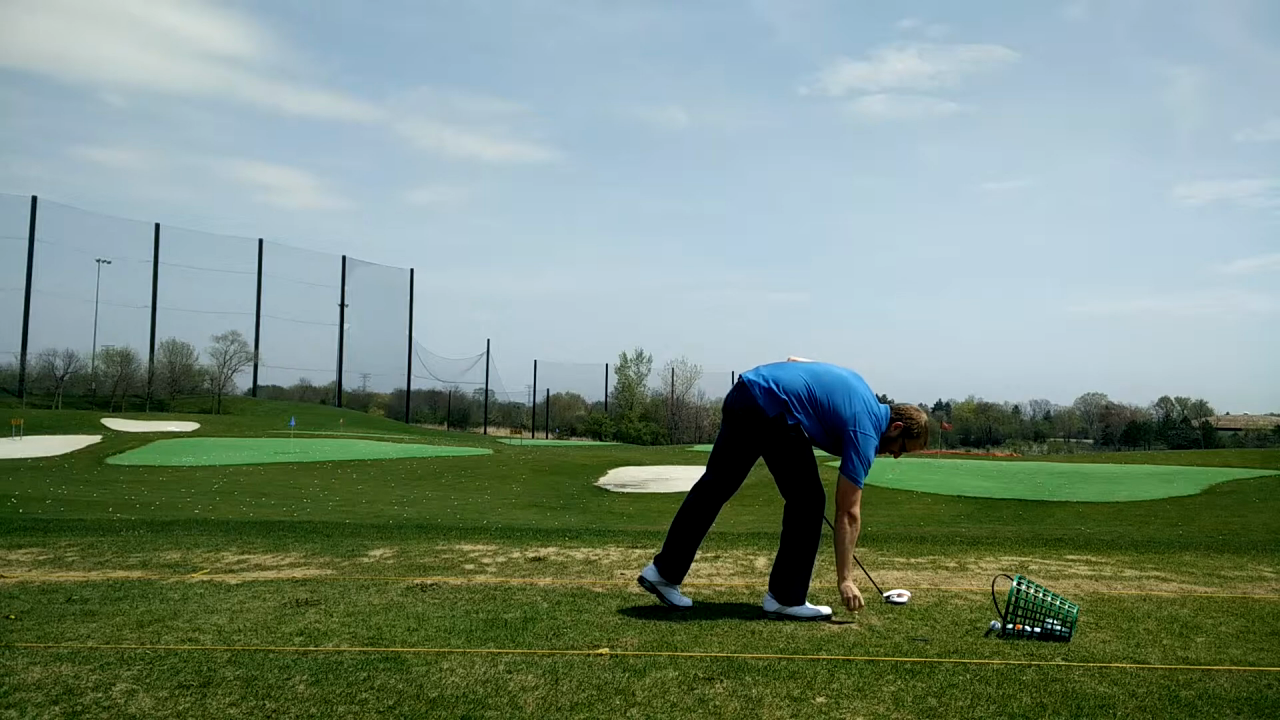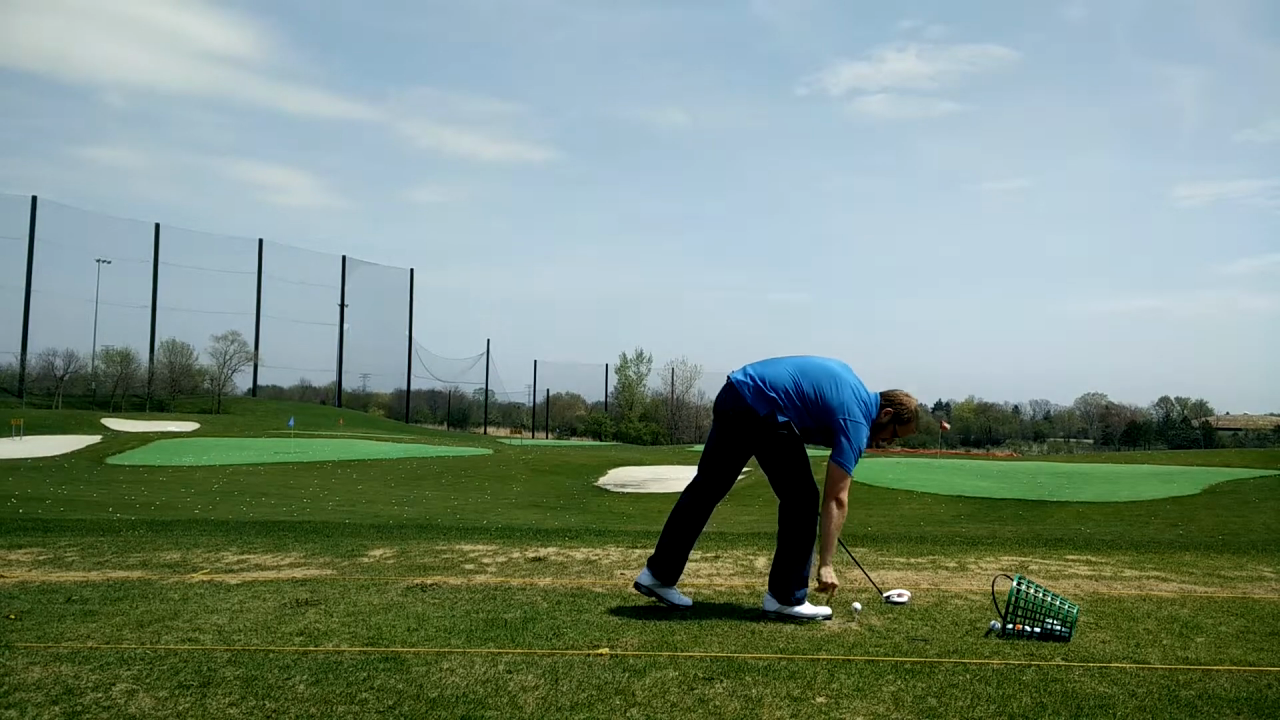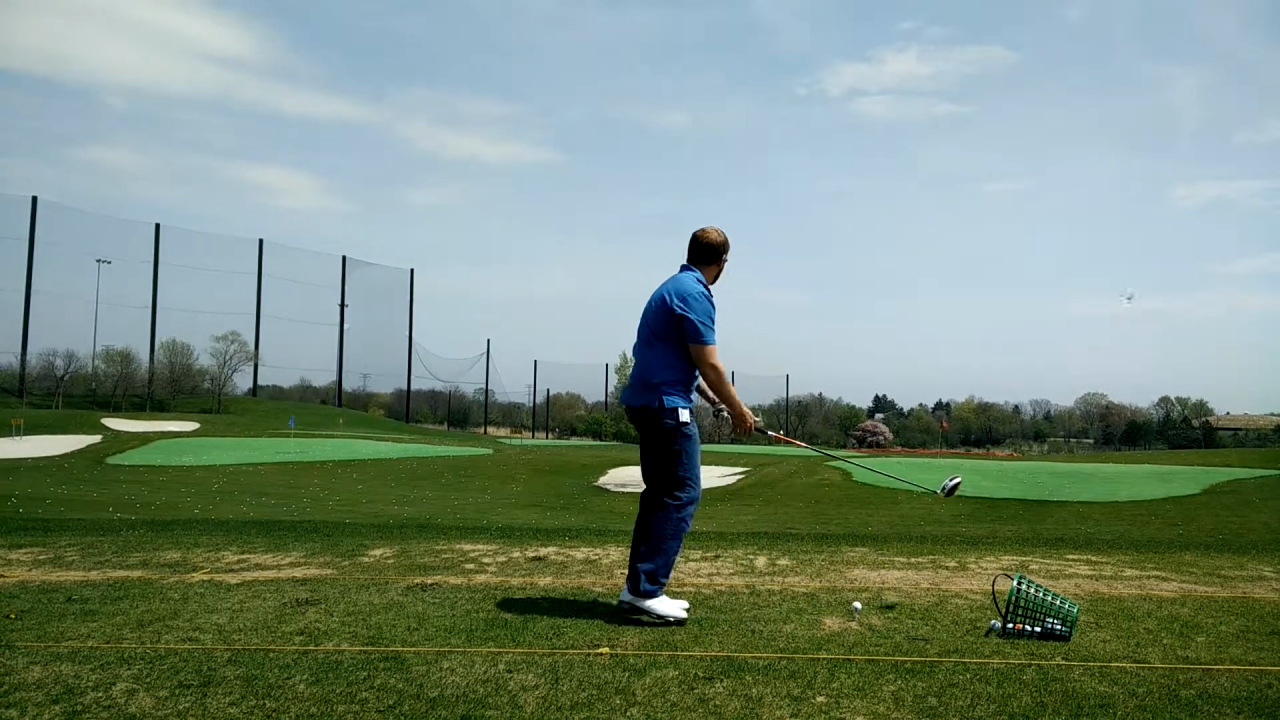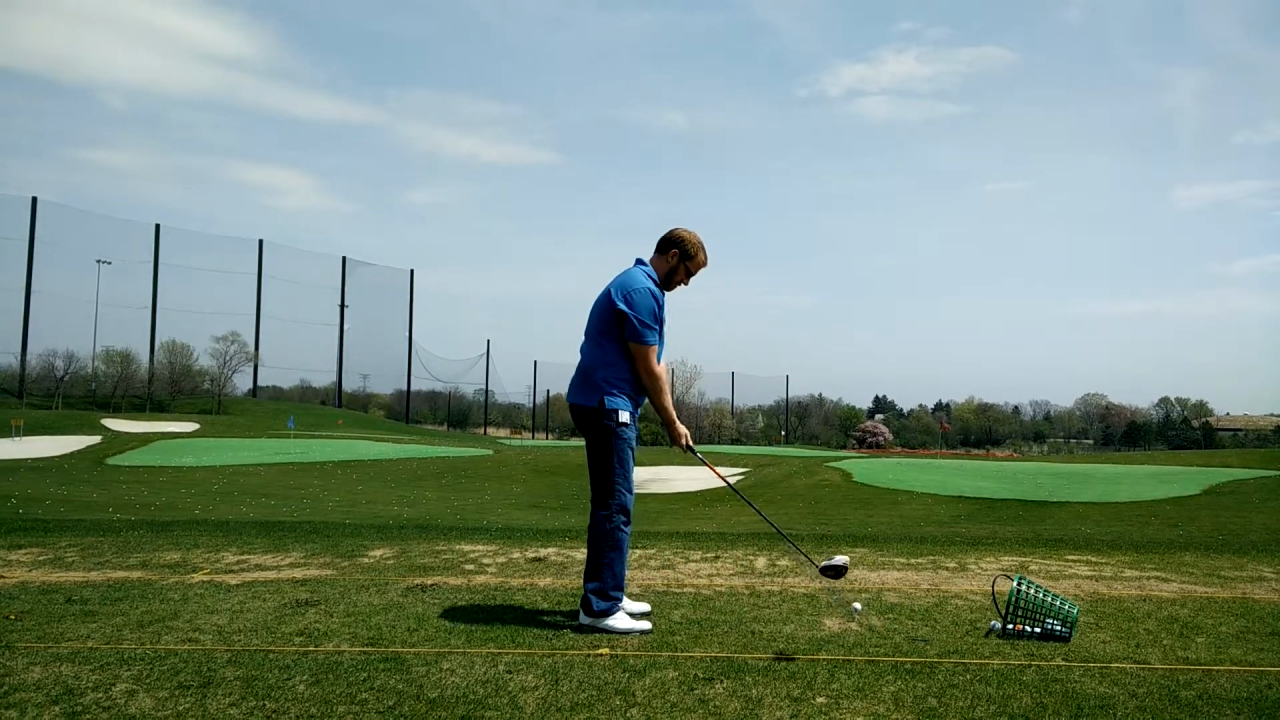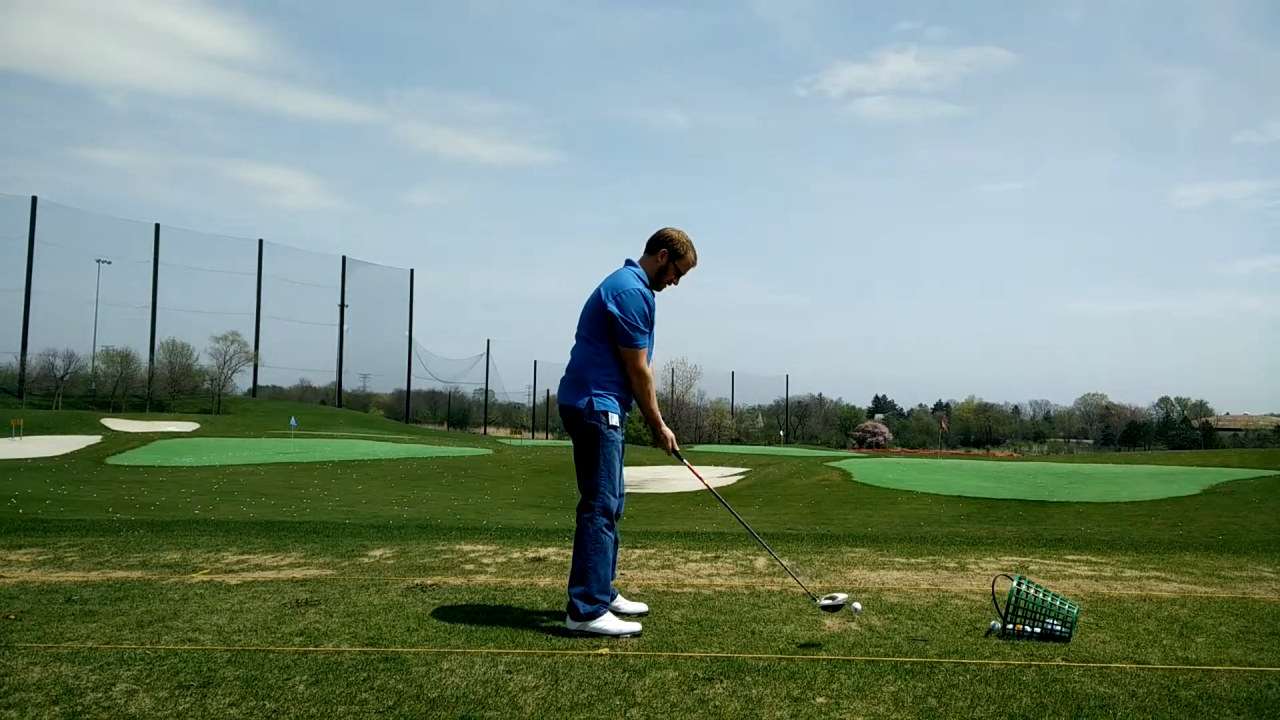
dt=1s
person 1, frame 1
left shoulder: (860, 391)
right shoulder: (865, 431)
left elbow: (794, 361)
right elbow: (848, 513)
right wrist: (845, 578)
left hip: (745, 394)
right hip: (773, 412)
left knee: (713, 487)
right knee: (807, 501)
left ankle: (664, 571)
right ankle: (786, 598)
person 1, frame 2
left shoulder: (848, 377)
right shoulder: (856, 421)
left elbow: (784, 364)
right elbow: (836, 499)
right wrist: (826, 565)
left hip: (734, 394)
right hip: (764, 412)
left knee: (706, 488)
right knee: (801, 500)
left ankle: (658, 574)
right ankle: (786, 598)
person 1, frame 3
left shoulder: (674, 288)
right shoulder: (694, 294)
right elbow: (708, 365)
left wrist: (717, 402)
right wrist: (737, 409)
left hip: (647, 402)
right hip: (665, 405)
left knee: (660, 495)
right knee: (682, 493)
left ankle: (646, 586)
right ankle: (643, 586)
person 1, frame 4
left shoulder: (640, 285)
right shoulder: (642, 289)
left elbow: (654, 365)
right elbow: (647, 369)
left wrist: (671, 419)
right wrist: (672, 422)
left hip: (609, 404)
right hip: (606, 404)
left knee: (614, 503)
right knee: (615, 504)
left ankle: (607, 594)
right ankle: (599, 605)
person 1, frame 5
left shoulder: (627, 284)
right shoulder: (633, 291)
left elbow: (636, 366)
right elbow: (637, 371)
left wrist: (655, 421)
right wrist: (658, 425)
left hip: (596, 405)
right hip: (594, 406)
left knee: (610, 502)
right knee: (600, 505)
left ankle: (601, 591)
right ankle: (586, 609)
